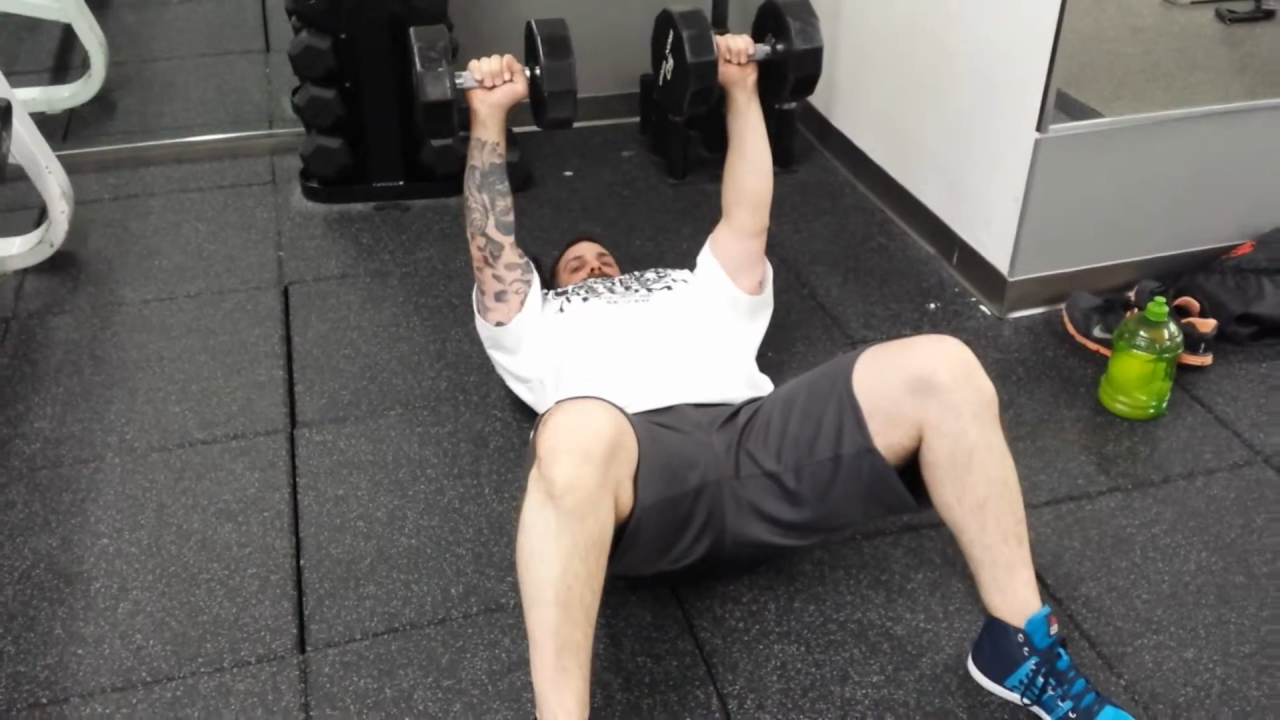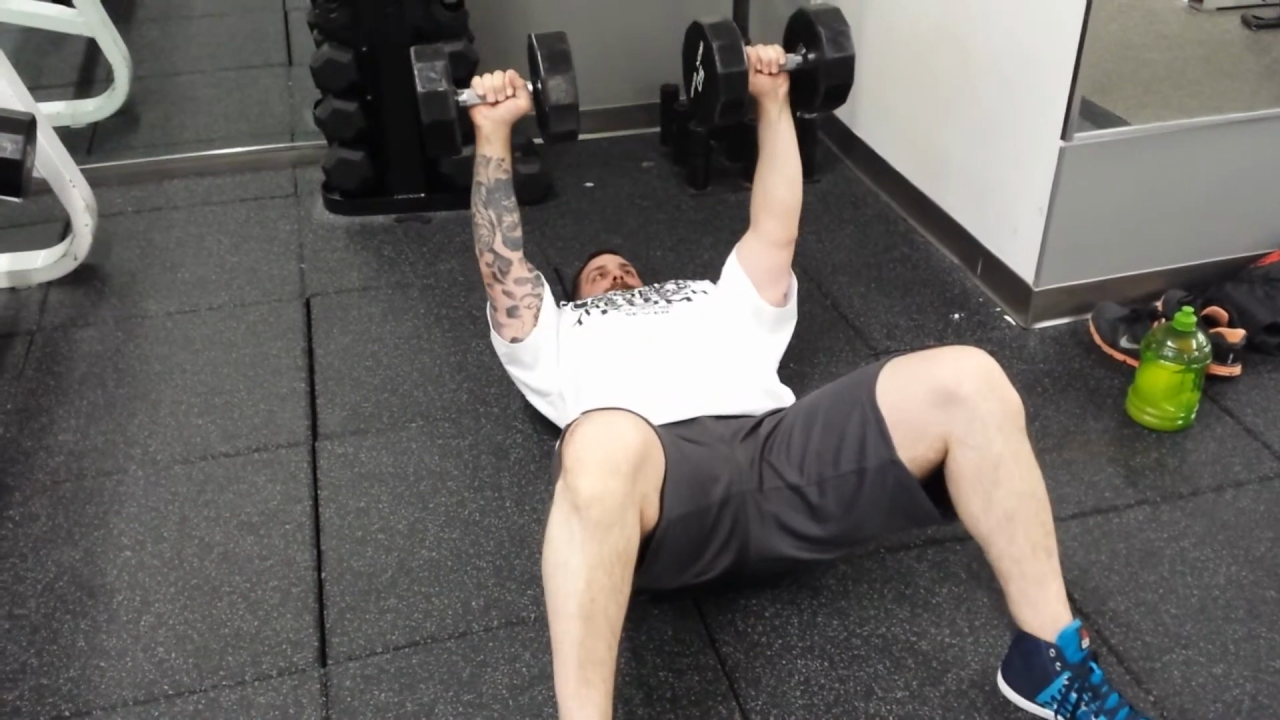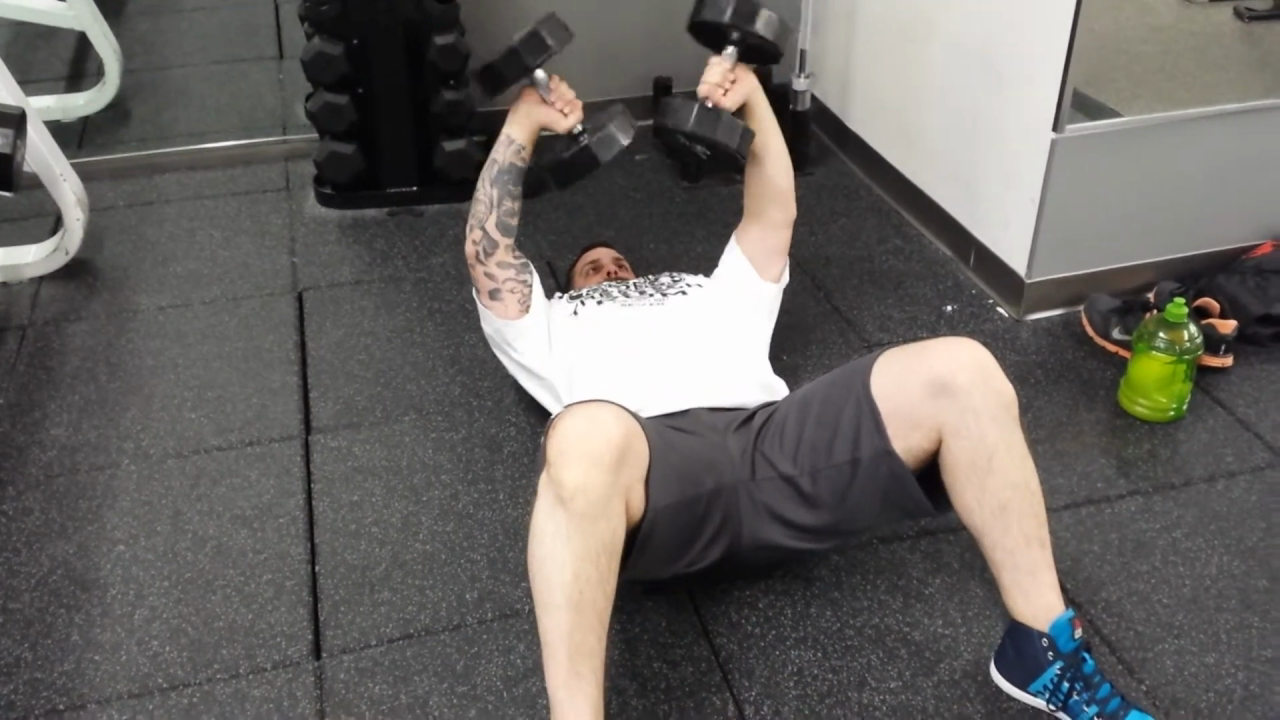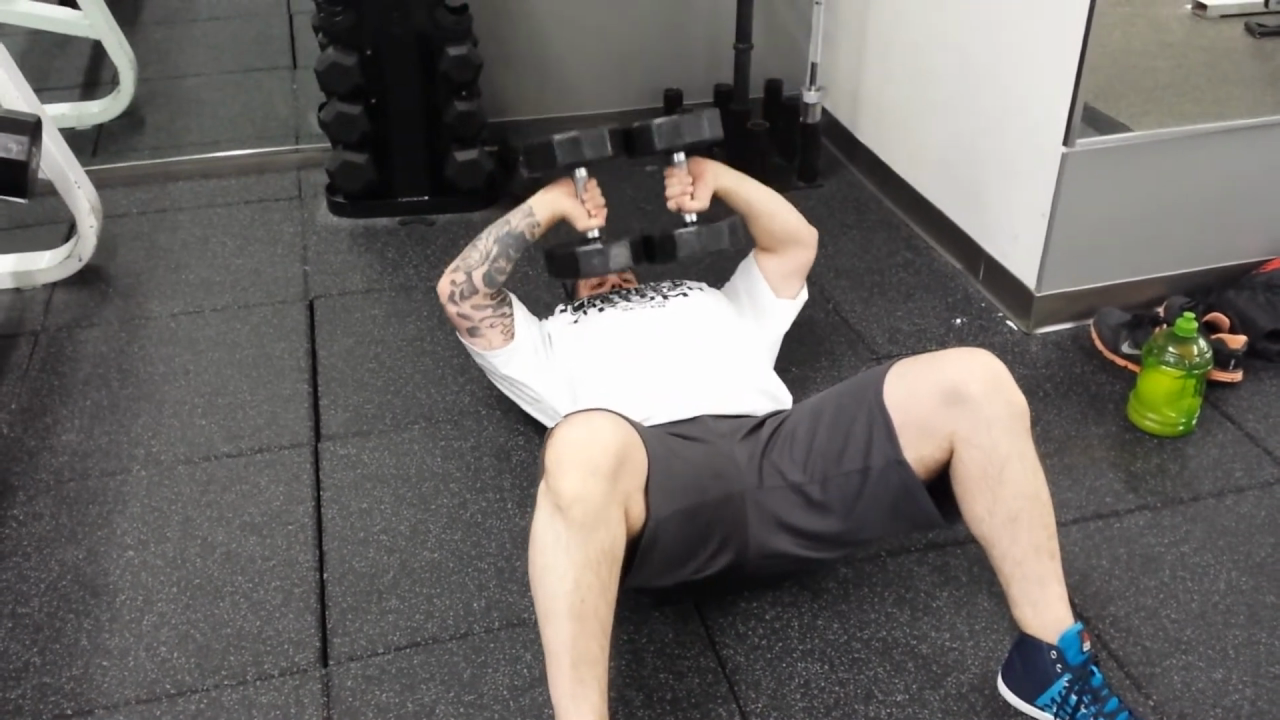
dt=1s
person 1, frame 1
left shoulder: (695, 291)
right shoulder: (542, 321)
left elbow: (747, 222)
right elbow: (491, 249)
left wrist: (741, 91)
right wrist: (488, 115)
left hip: (756, 438)
right hip: (637, 457)
left knee: (941, 369)
right knee: (576, 435)
left ankle: (1020, 639)
person 1, frame 2
left shoulder: (718, 304)
right shoulder: (559, 332)
left elbow: (775, 233)
right elbow: (502, 266)
left wrist: (772, 103)
right wrist: (493, 131)
left hip: (781, 453)
right hip: (657, 473)
left knee: (967, 383)
right knee: (603, 449)
left ankle: (1050, 655)
person 1, frame 3
left shoulder: (710, 293)
right shoulder: (555, 322)
left elbow: (773, 216)
right elbow: (486, 249)
left wrist: (751, 97)
right wrist: (522, 124)
left hip: (772, 444)
right hip: (652, 464)
left knee: (959, 372)
right knee: (587, 439)
left ankle: (1043, 644)
person 1, frame 4
left shoulder: (717, 306)
right shoulder: (556, 340)
left elbow: (796, 242)
right elbow: (461, 292)
left wrist: (718, 177)
right wrist: (547, 205)
left hip: (780, 453)
right hip: (658, 476)
left knee: (972, 384)
right knee: (584, 450)
left ankle: (1050, 656)
